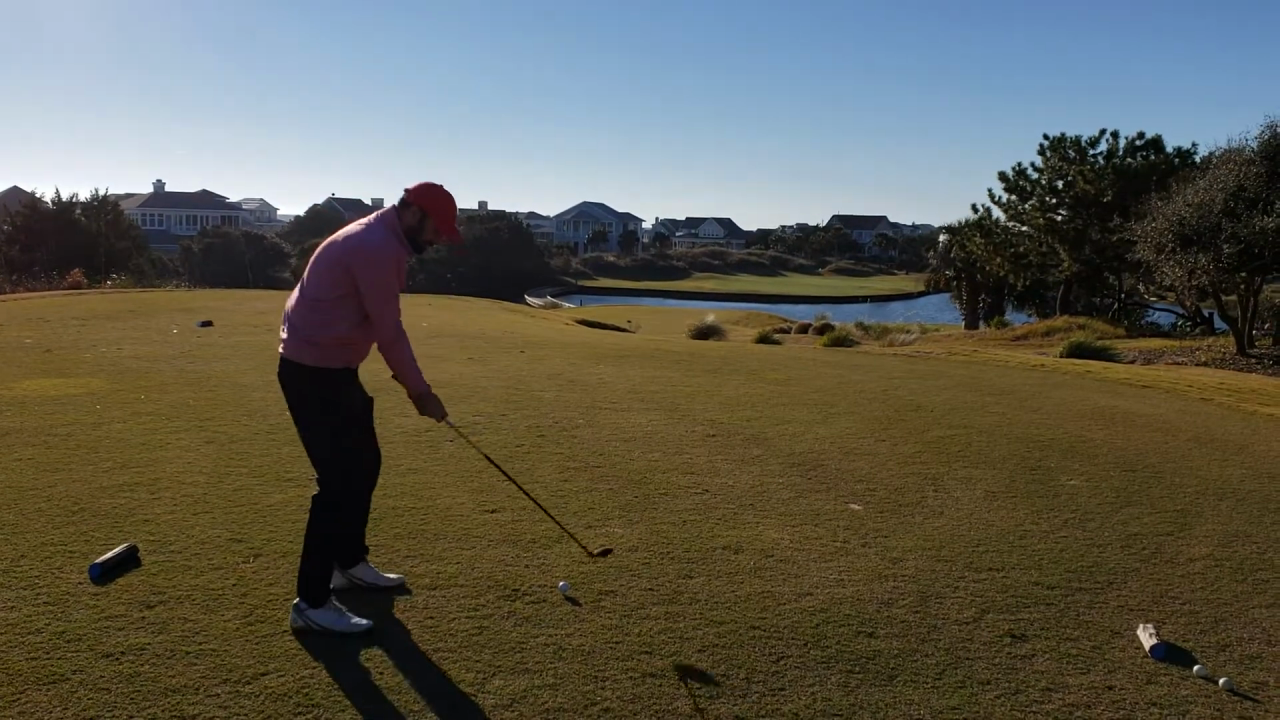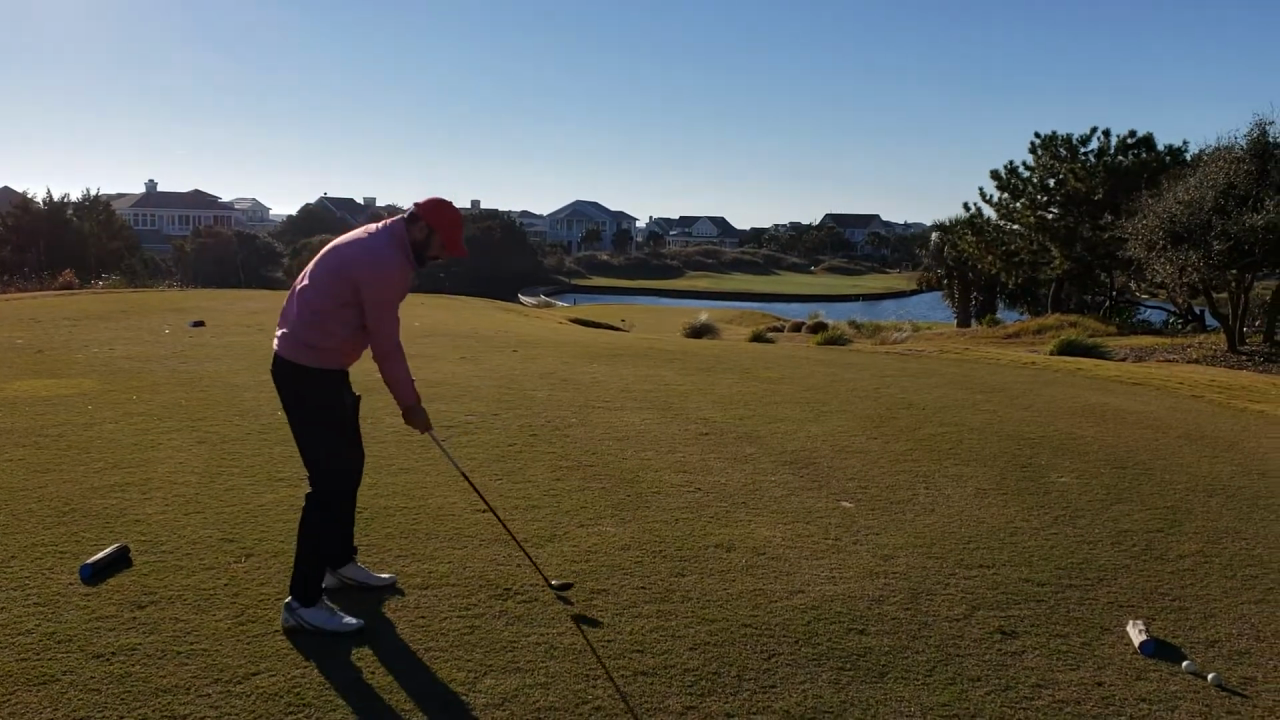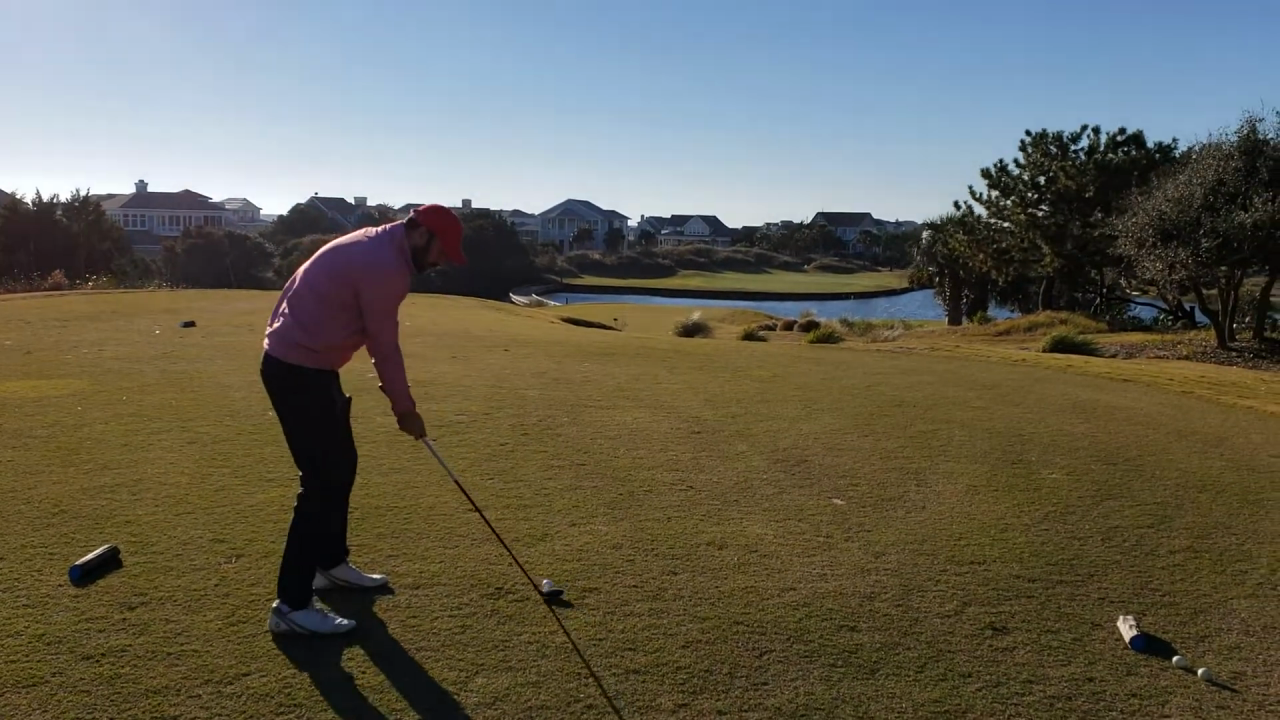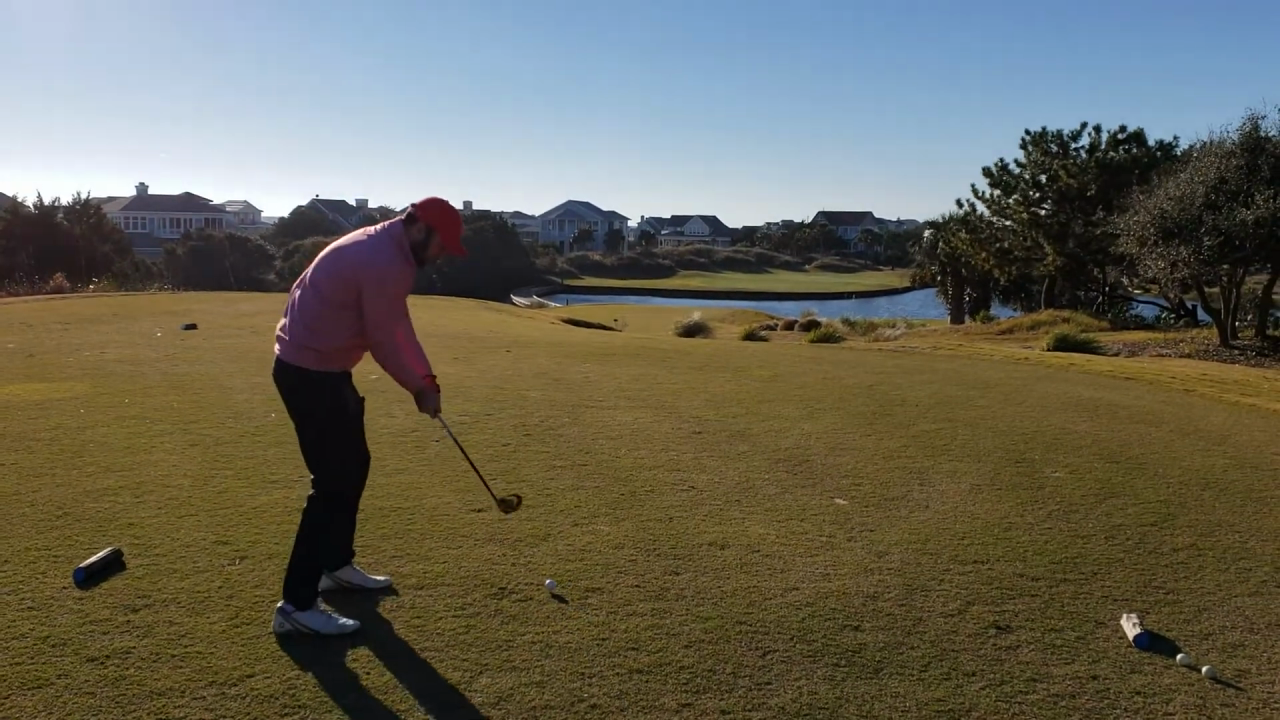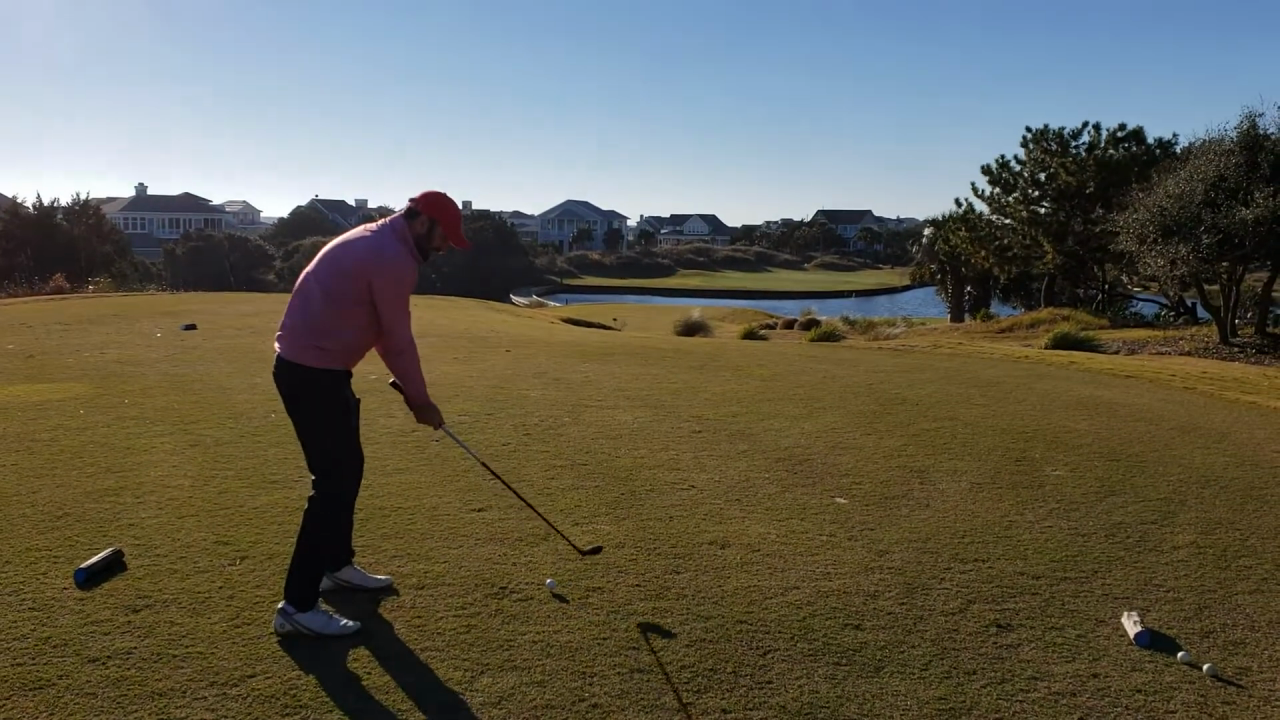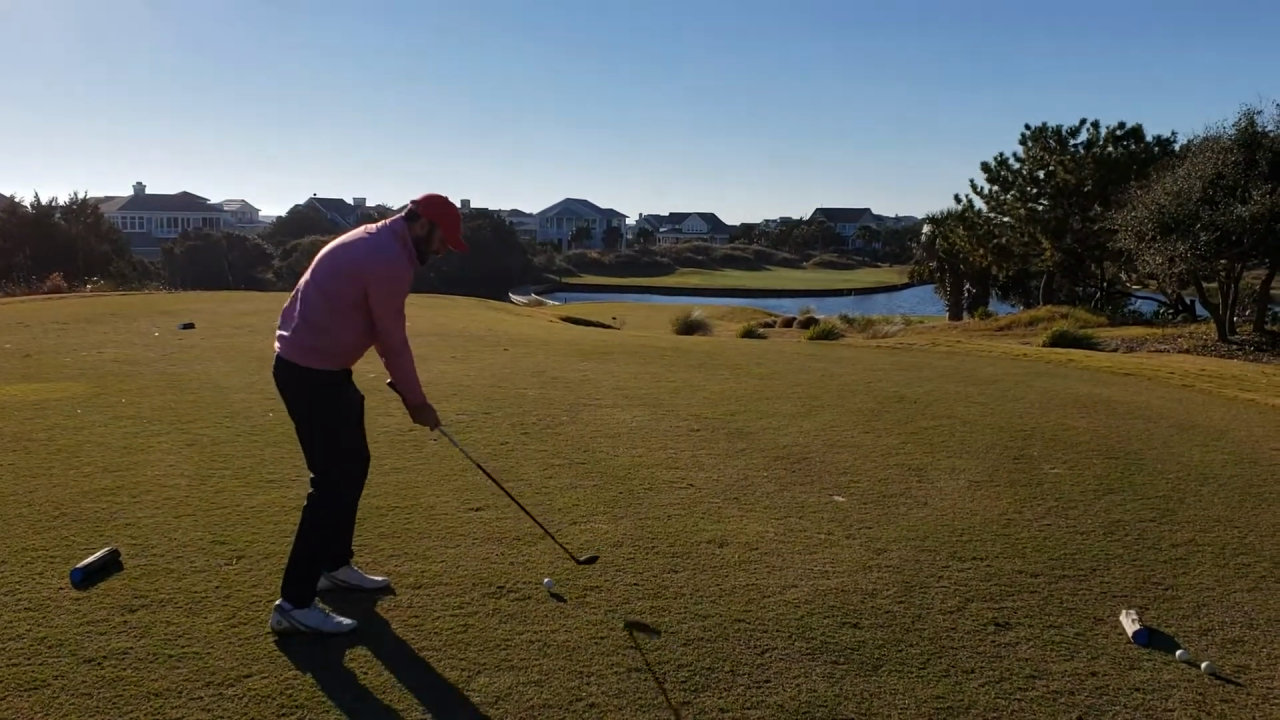
dt=0.4s
person 1, frame 1
left shoulder: (378, 239)
right shoulder: (377, 249)
left elbow: (385, 328)
right elbow: (388, 334)
left wrist: (414, 385)
right wrist: (420, 391)
left hip: (330, 366)
right hip: (314, 371)
left knee: (363, 464)
right knee: (338, 481)
left ankle: (349, 562)
right ankle: (311, 602)
person 1, frame 2
left shoulder: (381, 246)
right shoulder: (383, 260)
left elbow: (382, 339)
right elbow: (386, 344)
left wrist: (407, 394)
right wrist: (410, 403)
left hip: (319, 364)
right hip: (306, 369)
left knee: (348, 465)
right knee: (332, 477)
left ankle: (338, 562)
right ankle: (303, 600)
person 1, frame 3
left shoulder: (379, 250)
right shoulder: (383, 266)
left elbow: (381, 342)
right elbow: (383, 348)
left wrist: (401, 399)
right wrist: (405, 408)
left hip: (306, 364)
right hip: (296, 368)
left knee: (340, 466)
right knee: (324, 479)
left ankle: (330, 563)
right ankle: (291, 604)
person 1, frame 4
left shoulder: (381, 250)
right shoulder: (384, 264)
left elbow: (399, 326)
right elbow: (383, 344)
left wrist: (427, 378)
right wrist: (419, 390)
left hip: (320, 368)
right hip: (309, 373)
left knee: (352, 467)
right knee: (333, 481)
left ankle: (336, 565)
right ankle: (297, 604)
person 1, frame 5
left shoulder: (376, 242)
right shoulder: (393, 259)
left elbow: (385, 333)
right elbow: (399, 341)
left wrist: (410, 389)
right wrist: (421, 400)
left hip: (309, 365)
right hip: (312, 373)
left knee: (345, 470)
right knee: (335, 482)
left ankle: (335, 565)
right ankle: (297, 605)
person 1, frame 6
left shoulder: (375, 243)
right shoulder: (389, 262)
left elbow: (383, 334)
right elbow: (394, 341)
left wrist: (406, 389)
right wrist: (416, 401)
left hip: (315, 365)
right hip: (312, 373)
left knee: (352, 466)
right knee: (334, 481)
left ankle: (334, 565)
right ankle: (294, 602)
